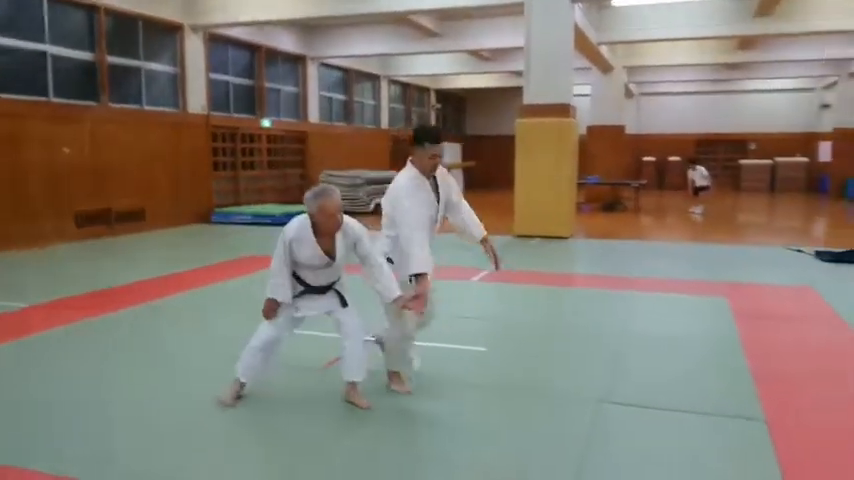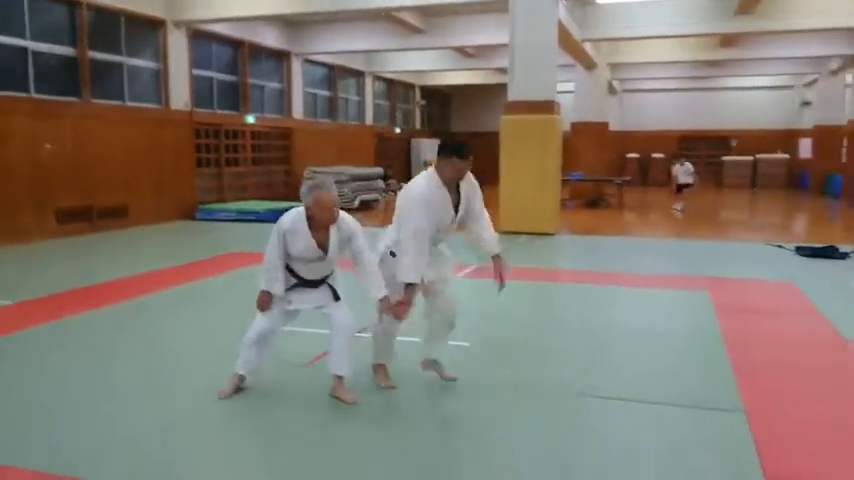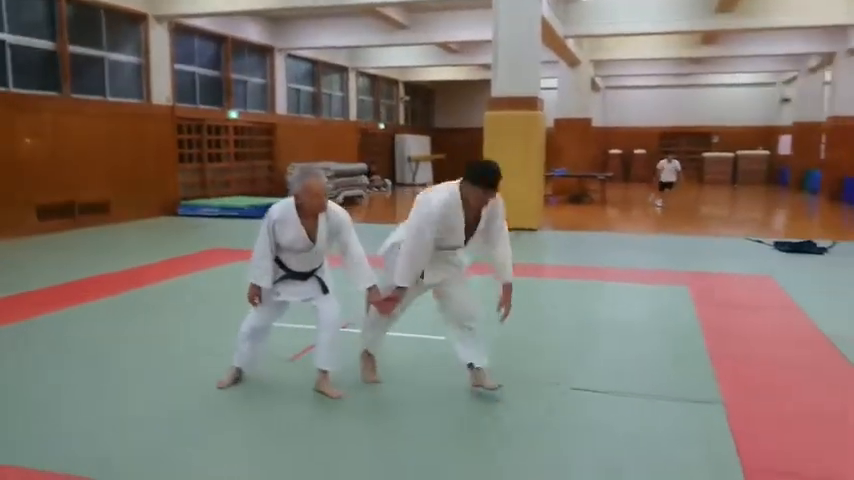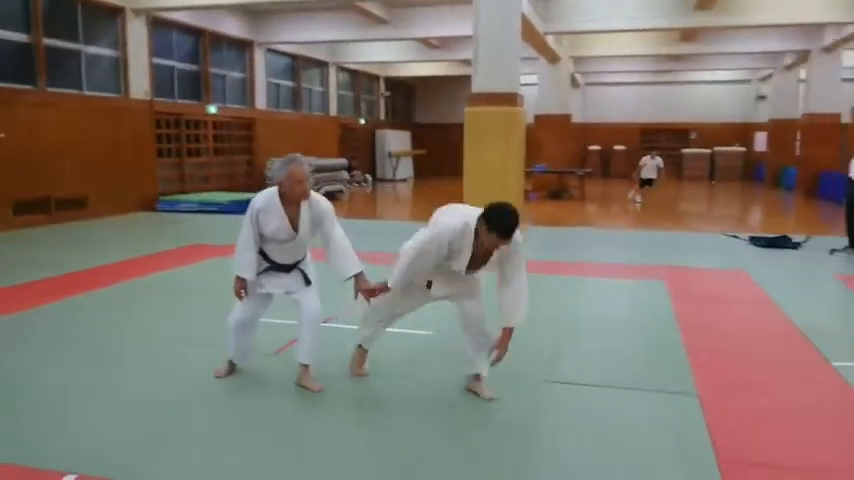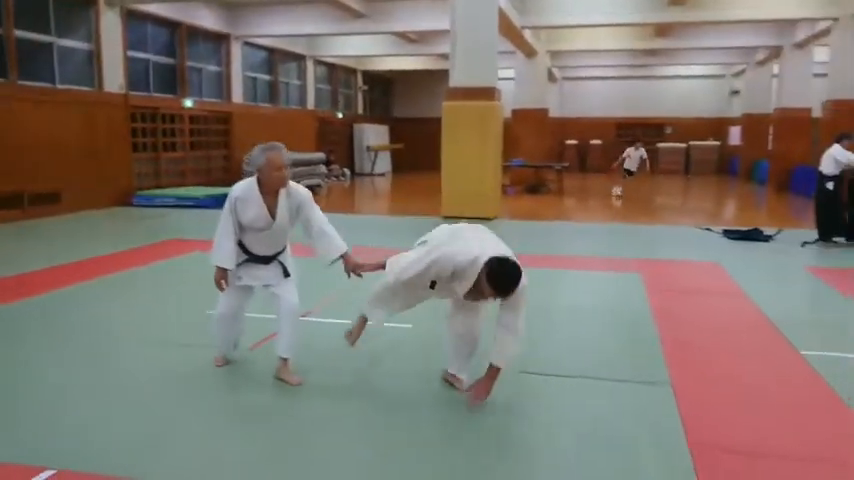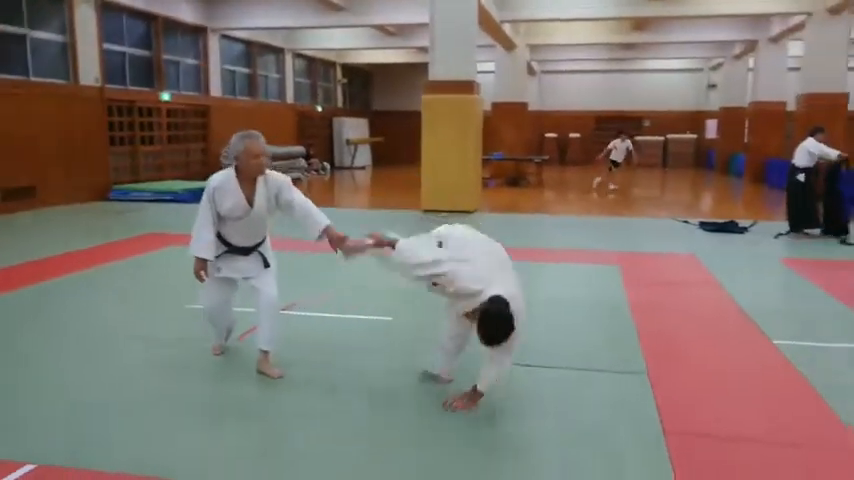
dt=0.1s
person 1, frame 1
left shoulder: (353, 230)
right shoulder: (293, 232)
left elbow: (374, 263)
right elbow: (280, 267)
left wrist: (396, 296)
right wrist: (273, 298)
left hip: (332, 290)
right hip: (297, 291)
left knee: (354, 330)
right knee: (267, 336)
left ankle: (352, 389)
right ankle: (239, 384)
person 1, frame 2
left shoulder: (347, 225)
right shoulder: (288, 224)
left elbow: (365, 261)
right elbow: (274, 259)
left wrist: (382, 297)
right wrist: (266, 291)
left hip: (325, 284)
right hip: (290, 284)
left knee: (344, 325)
right knee: (262, 328)
left ankle: (339, 384)
right ankle: (239, 378)
person 1, frame 3
left shoulder: (337, 216)
right shoulder: (277, 214)
left elbow: (353, 252)
right elbow: (263, 251)
left wrist: (371, 288)
right wrist: (256, 284)
left hip: (315, 276)
right hip: (280, 276)
left knee: (330, 319)
right knee: (256, 323)
left ankle: (322, 379)
right ankle: (238, 370)
person 1, frame 4
left shoulder: (319, 205)
right shoulder: (261, 204)
left elbow: (337, 241)
right elbow: (248, 242)
left wrist: (358, 276)
right wrist: (241, 276)
left hip: (299, 268)
right hip: (264, 269)
left knee: (311, 313)
right knee: (242, 316)
left ankle: (304, 372)
right ankle: (233, 361)
person 1, frame 5
left shoulder: (297, 194)
right shoulder: (239, 194)
left elbow: (318, 226)
right elbow: (226, 231)
left wrist: (344, 256)
right wrist: (221, 266)
left hip: (277, 260)
right hip: (244, 261)
left knee: (289, 306)
right knee: (227, 310)
left ankle: (283, 366)
right ankle: (227, 351)
person 1, frame 6
left shoulder: (276, 182)
right shoulder: (217, 183)
left elbow: (301, 206)
right elbow: (205, 222)
left wrist: (328, 231)
right wrist: (200, 257)
left hip: (257, 252)
right hip: (224, 253)
left knee: (269, 299)
right knee: (213, 303)
left ankle: (264, 359)
right ankle: (223, 336)
person 2, frame 1
left shoulder: (440, 175)
right shoulder: (404, 188)
left elbow: (460, 208)
right elbow: (412, 235)
left wrist: (485, 241)
right wrist: (421, 279)
left hip: (420, 254)
right hip: (396, 258)
left knee: (423, 314)
right knee: (402, 319)
left ankle: (386, 341)
right ankle: (394, 370)
person 2, frame 2
left shoulder: (468, 183)
right shoulder: (419, 192)
left elbow: (478, 219)
right elbow: (414, 242)
left wrist: (496, 257)
right wrist: (410, 288)
left hip: (434, 252)
right hip: (400, 256)
left knee: (446, 311)
right knee: (392, 315)
left ankle: (430, 357)
right ankle: (380, 364)
person 2, frame 3
left shoulder: (492, 202)
right shoulder: (437, 203)
left elbow: (499, 242)
right elbow: (414, 250)
left wrist: (506, 285)
right wrist: (399, 289)
left hip: (446, 259)
right hip: (409, 255)
left knee: (465, 314)
right knee: (387, 312)
left ankle: (477, 370)
right ankle: (368, 355)
person 2, frame 4
left shoulder: (512, 240)
right shoulder: (450, 226)
left elbow: (514, 286)
right elbow: (415, 256)
left wrist: (507, 333)
right wrist: (389, 286)
right hip: (423, 268)
left knee: (476, 321)
right knee: (387, 308)
left ankle: (476, 376)
right ankle: (362, 347)
person 2, frame 5
left shoulder: (517, 284)
right shoulder: (457, 256)
left elbow: (509, 330)
right elbow: (413, 264)
left wrist: (491, 375)
right wrist: (381, 266)
left knee: (466, 325)
right knee: (393, 290)
left ankle: (454, 372)
right ankle: (363, 320)
person 2, frame 6
left shoulder: (513, 311)
right shoulder: (463, 282)
left elbow: (500, 359)
left wrist: (475, 395)
right wrist: (391, 244)
right hip: (451, 244)
left knee: (460, 327)
right knee: (408, 258)
left ankle: (442, 370)
right ankle: (389, 242)
